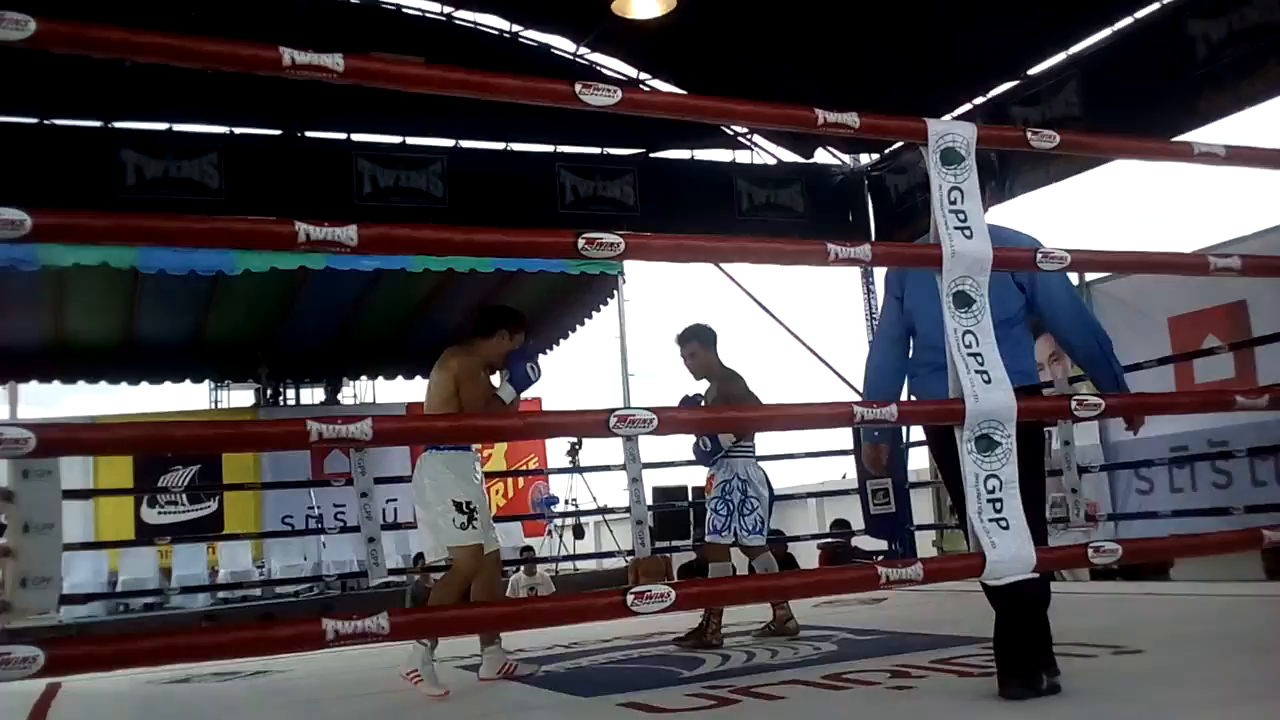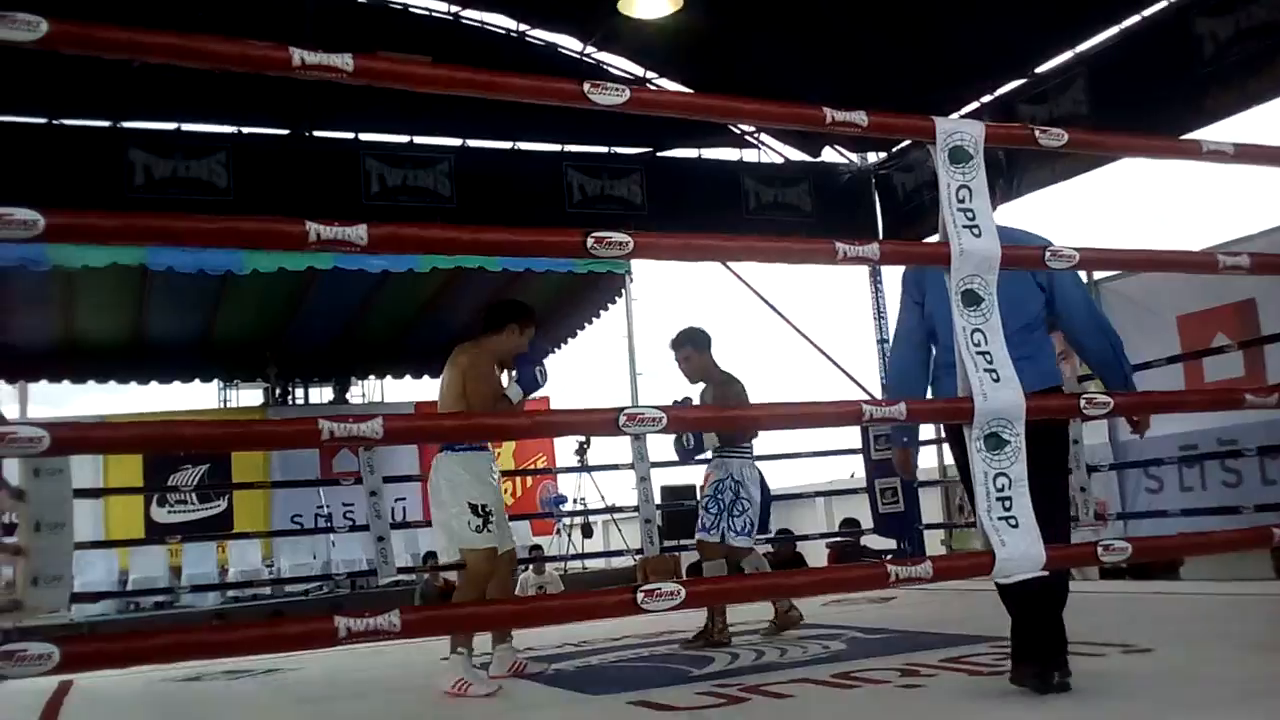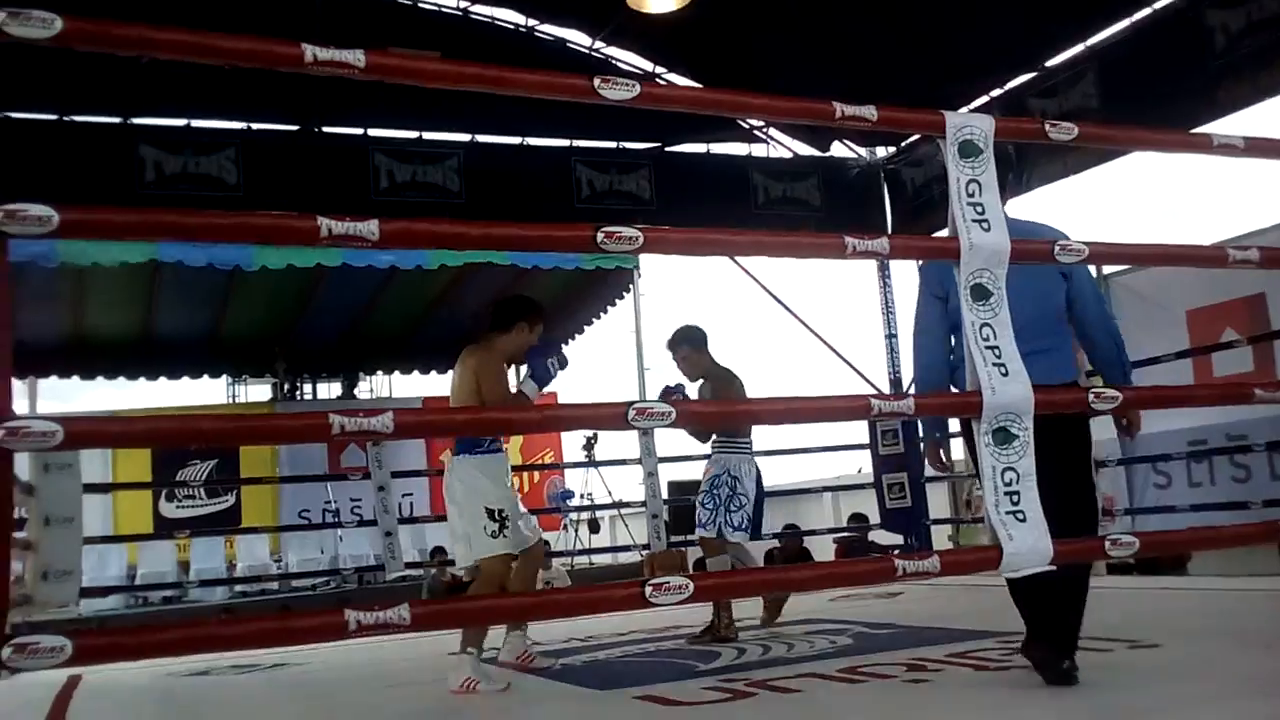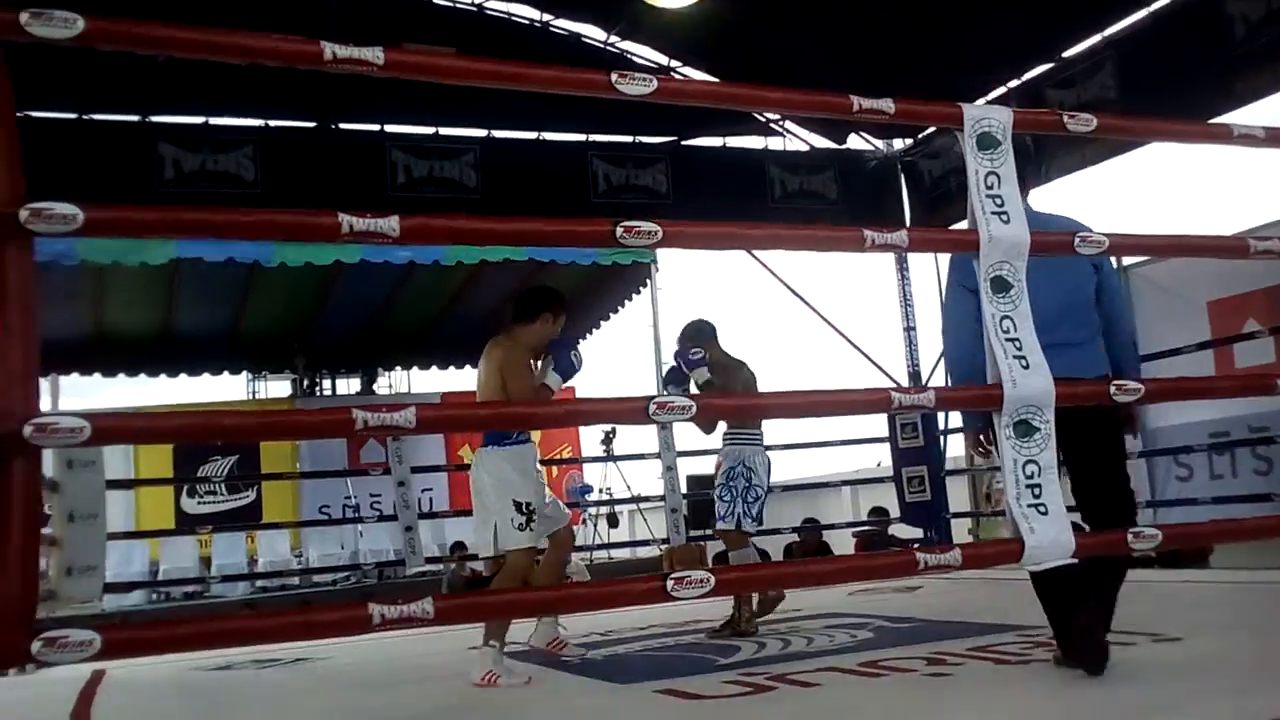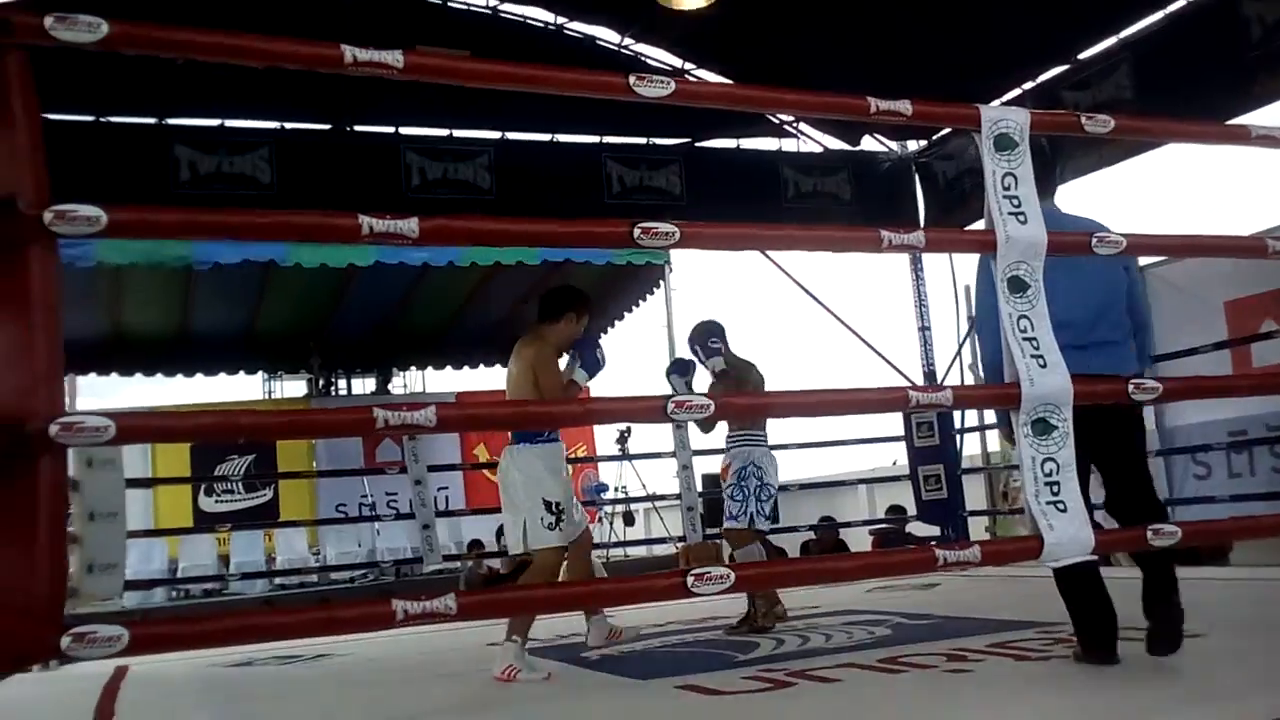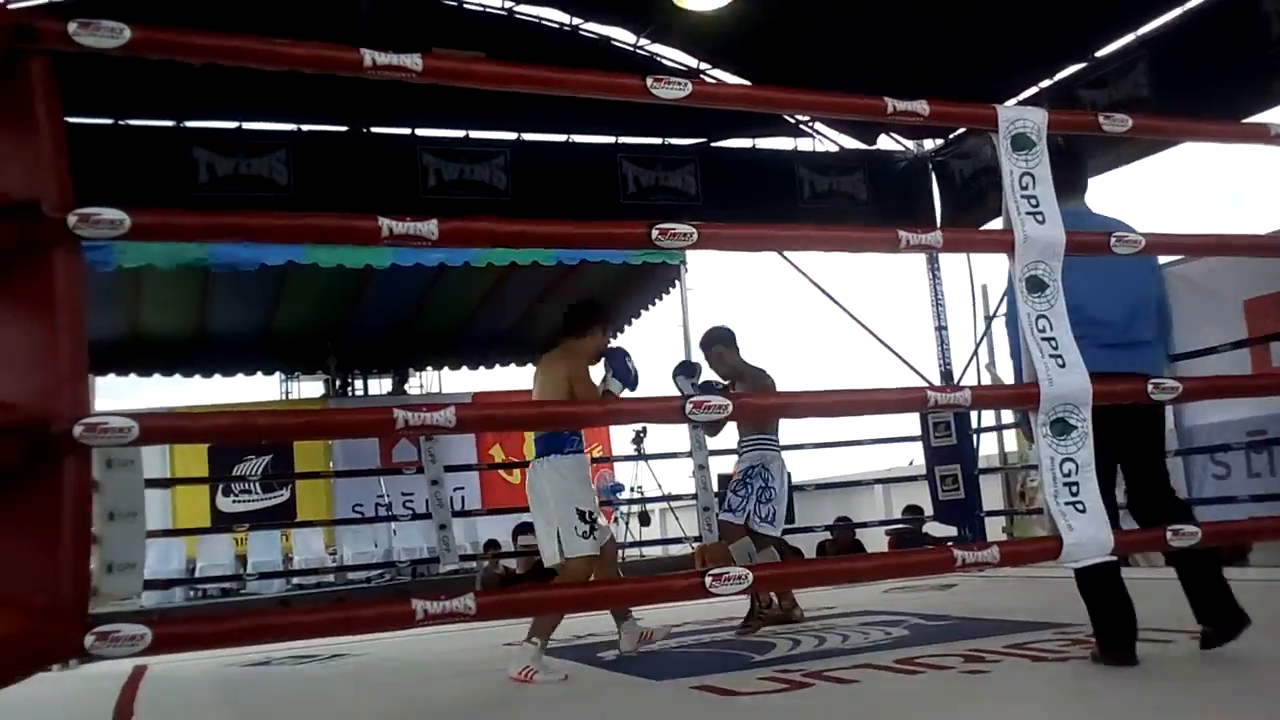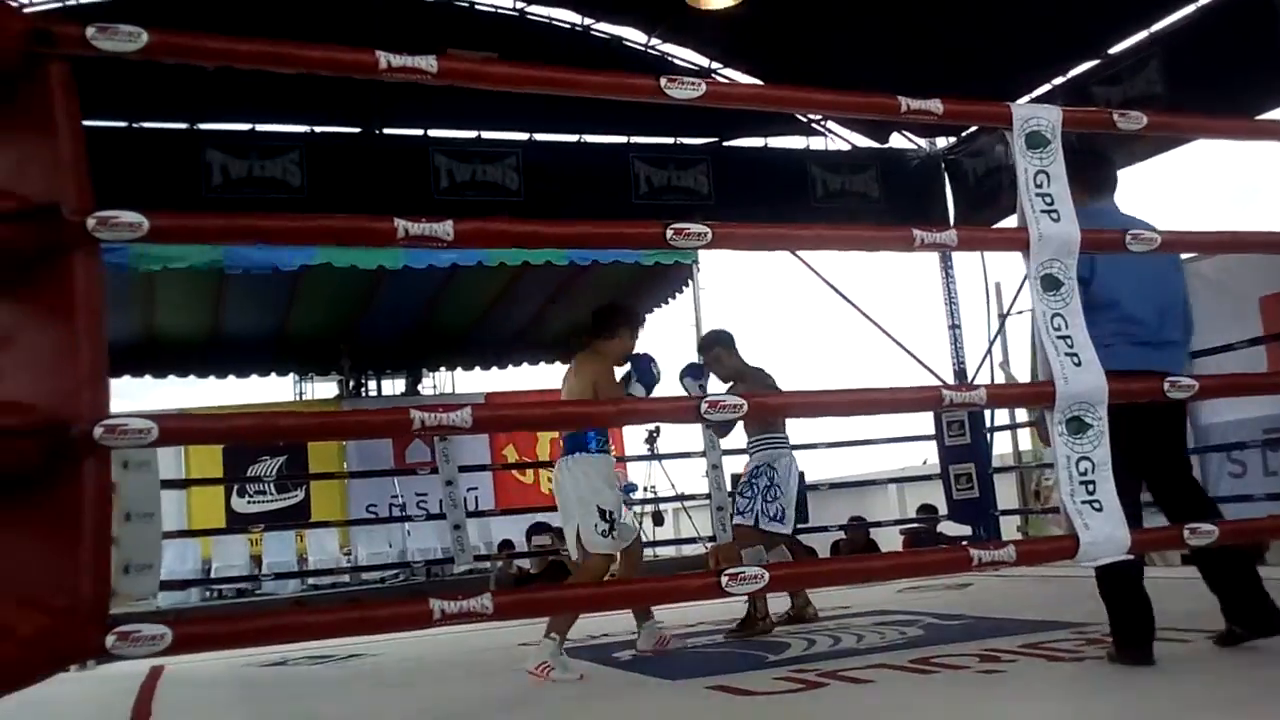
dt=0.1s
person 1, frame 1
left shoulder: (909, 263)
right shoulder: (1018, 249)
left elbow: (888, 349)
right elbow: (1074, 323)
left wrist: (877, 429)
right wrist: (1114, 387)
right knee: (1023, 530)
left ankle: (1026, 656)
right ankle: (1026, 665)
person 1, frame 2
left shoulder: (924, 267)
right shoulder: (1035, 251)
left elbow: (909, 353)
right elbow: (1088, 326)
left wrist: (903, 432)
right wrist: (1124, 391)
right knee: (1046, 530)
left ankle: (1037, 651)
right ankle: (1038, 656)
person 1, frame 3
left shoulder: (942, 259)
right shoulder: (1053, 243)
left elbow: (931, 347)
right elbow: (1097, 324)
left wrist: (933, 427)
right wrist: (1121, 392)
right knee: (1076, 523)
left ankle: (1049, 646)
right ankle: (1053, 644)
person 1, frame 4
left shoulder: (970, 252)
right shoulder: (1079, 236)
left elbow: (961, 342)
right elbow: (1118, 320)
left wrist: (973, 417)
right wrist: (1130, 389)
right knee: (1112, 512)
left ankle: (1076, 638)
right ankle: (1089, 623)
person 1, frame 5
right shoulder: (1107, 238)
left elbow: (995, 332)
right elbow: (1140, 319)
left wrist: (1006, 411)
right wrist: (1138, 381)
right knee: (1139, 502)
left ankle: (1098, 637)
right ankle: (1162, 611)
person 1, frame 6
right shoulder: (1132, 238)
left elbow: (1025, 329)
right elbow: (1160, 319)
left wrist: (1029, 407)
right hip: (1142, 388)
right knee: (1160, 504)
left ankle: (1115, 639)
right ankle: (1219, 612)
person 1, frame 7
right shoulder: (1157, 238)
right elbow: (1182, 318)
left hip: (1113, 386)
right hip: (1170, 384)
right knee: (1187, 501)
left ankle: (1132, 637)
person 2, frame 1
left shoulder: (468, 364)
right shoulder: (467, 360)
left elbow: (480, 413)
right elbow: (479, 417)
left wrist: (503, 383)
right wrist: (511, 387)
left hip: (459, 467)
right hip: (445, 467)
left knee: (489, 561)
right knee: (466, 561)
left ankle: (492, 656)
right ankle: (421, 657)
person 2, frame 2
left shoulder: (481, 361)
right shoulder: (475, 356)
left elbow: (488, 412)
right elbow: (487, 416)
left wrist: (516, 382)
right wrist: (520, 387)
left hip: (474, 467)
right hip: (460, 467)
left knee: (504, 560)
right knee: (482, 563)
left ankle: (503, 654)
right ankle: (458, 665)
person 2, frame 3
left shoulder: (487, 359)
right shoulder: (486, 357)
left elbow: (499, 411)
right elbow: (502, 413)
left wrist: (532, 379)
right wrist: (534, 382)
left hip: (489, 471)
right hip: (476, 470)
left knee: (530, 551)
right knee: (496, 567)
left ankle: (515, 645)
right ankle: (467, 666)
person 2, frame 4
left shoulder: (513, 351)
right shoulder: (511, 348)
right elbow: (526, 406)
left wrist: (548, 369)
right wrist: (557, 374)
left hip: (517, 461)
right hip: (503, 460)
left knee: (562, 534)
right knee: (521, 560)
left ankle: (546, 629)
right ankle: (489, 660)
person 2, frame 5
left shoulder: (532, 348)
right shoulder: (539, 348)
right elbow: (558, 402)
left wrist: (575, 369)
right wrist: (583, 370)
left hip: (538, 459)
right hip: (532, 459)
left knee: (579, 541)
right knee: (547, 558)
left ankle: (598, 626)
right ankle: (510, 654)
person 2, frame 6
left shoulder: (555, 361)
right shoulder: (573, 361)
left wrist: (609, 382)
right wrist: (616, 380)
left hip: (562, 469)
right hip: (560, 469)
left knee: (605, 550)
right knee: (580, 566)
left ankle: (629, 631)
right ankle: (528, 655)
person 2, frame 7
left shoulder: (586, 363)
right shoulder: (598, 363)
left wrist: (633, 382)
right wrist: (639, 387)
left hip: (590, 468)
right hip: (586, 468)
left knee: (630, 548)
right knee: (596, 562)
left ankle: (648, 630)
right ankle: (548, 651)
person 3, frame 1
left shoulder: (730, 382)
right shoulder: (713, 389)
left wrist: (726, 438)
left hip: (738, 471)
right hip: (730, 472)
left knee: (715, 545)
right knee: (753, 546)
left ankle: (710, 628)
right ankle: (782, 617)
person 3, frame 2
left shoulder: (727, 386)
right shoulder: (709, 392)
left elbow: (748, 431)
left wrist: (706, 438)
left hip: (734, 472)
right hip: (723, 472)
left knee: (709, 545)
right knee: (739, 547)
left ankle: (716, 627)
right ankle: (784, 609)
person 3, frame 3
left shoulder: (725, 381)
right shoulder: (708, 387)
left elbow: (731, 423)
right elbow: (704, 435)
left hip: (732, 466)
right hip: (724, 468)
left knee: (711, 539)
right knee: (726, 540)
left ankle: (723, 622)
person 3, frame 4
left shoulder: (736, 371)
right shoulder: (714, 379)
right elbow: (709, 426)
left wrist: (698, 373)
right wrist: (681, 396)
left hip: (744, 458)
right hip: (734, 459)
left knee: (731, 532)
right knee: (735, 534)
left ankle: (743, 616)
right ankle: (767, 590)
person 3, frame 5
left shoulder: (747, 371)
right shoulder: (720, 382)
right elbow: (707, 426)
left wrist: (718, 366)
right wrist: (683, 391)
left hip: (753, 460)
right hip: (738, 461)
left knee: (739, 532)
right knee: (742, 534)
left ankle: (759, 612)
right ankle: (768, 603)
person 3, frame 6
left shoulder: (758, 379)
right shoulder: (730, 388)
right elbow: (712, 428)
left hip: (763, 464)
right hip: (749, 464)
left knee: (729, 528)
right knee: (757, 537)
left ankle: (762, 601)
right ankle: (788, 605)
person 3, frame 7
left shoulder: (758, 378)
right shoulder: (738, 389)
right elbow: (721, 430)
left wrist: (704, 396)
right wrist: (699, 397)
left hip: (772, 461)
right hip: (765, 463)
left knee: (745, 532)
right knee: (770, 536)
left ankle: (758, 614)
right ankle: (801, 605)
